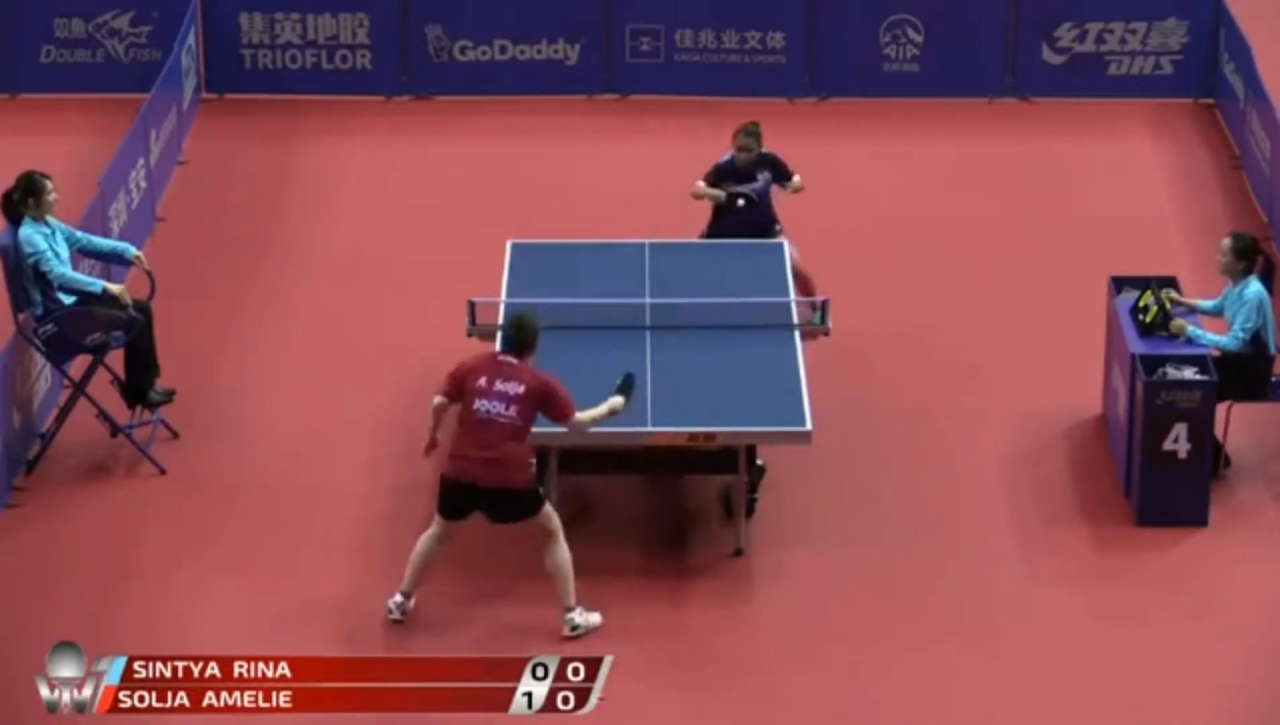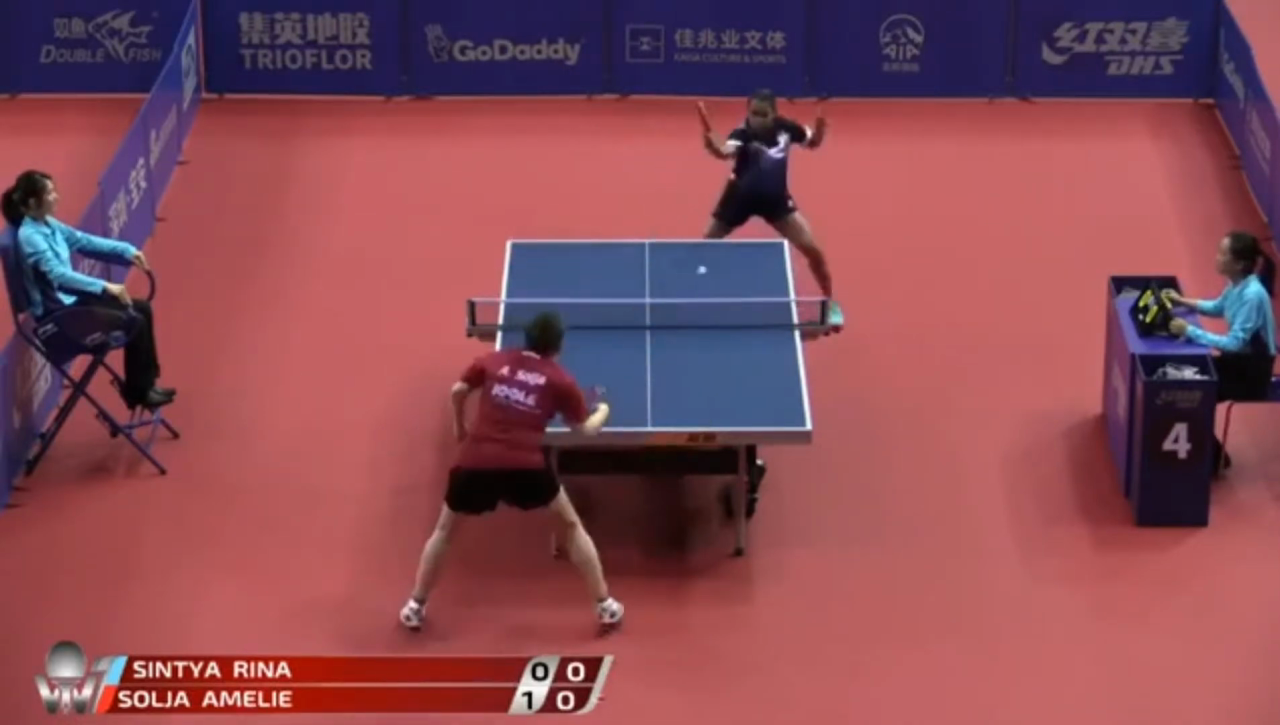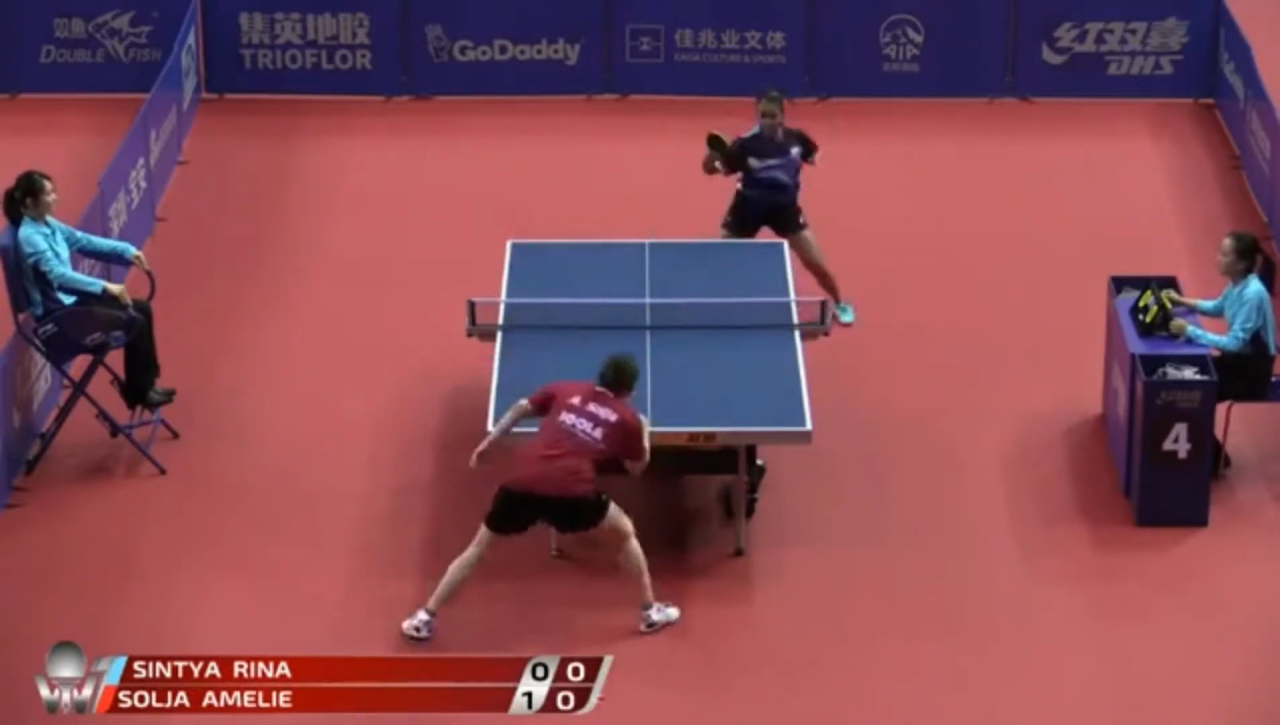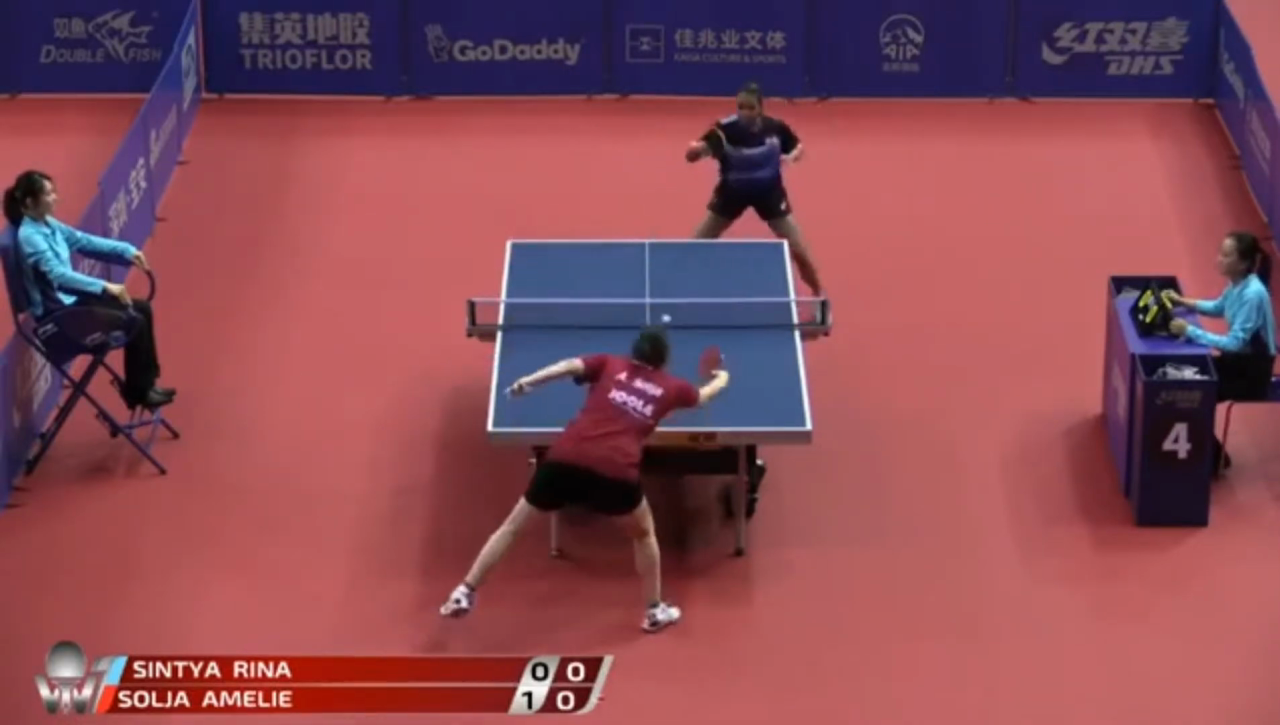
dt=0.2s
person 1, frame 1
left shoulder: (471, 366)
right shoulder: (540, 383)
left elbow: (439, 404)
right elbow: (577, 422)
left wrist: (432, 436)
right wrist: (612, 405)
left hip: (460, 473)
right hip: (512, 480)
left knee: (438, 530)
right knee: (553, 534)
left ankle: (401, 600)
right ankle: (573, 615)
person 1, frame 2
left shoulder: (494, 360)
right shoulder: (560, 380)
left elbow: (458, 391)
right elbow: (585, 430)
left wrist: (461, 426)
right wrist: (601, 411)
left hip: (473, 463)
right hip: (524, 467)
left knee: (444, 531)
right knee: (572, 528)
left ankle: (416, 607)
right ankle: (605, 605)
person 1, frame 3
left shoulder: (567, 391)
right shoulder: (629, 420)
left elbow: (521, 408)
right elbow: (637, 468)
left wrist: (488, 441)
right wrist: (642, 435)
left hip: (523, 483)
right hip: (572, 492)
left knee: (476, 550)
right knee: (626, 534)
left ankle: (424, 619)
right ankle: (651, 612)
person 1, frame 4
left shoulder: (609, 365)
right shoulder: (670, 388)
left elbow: (572, 365)
right elbow: (705, 395)
left wrist: (529, 381)
right wrist: (721, 379)
left hip: (567, 459)
right hip: (616, 472)
left knee: (512, 525)
right knee: (643, 533)
left ankle: (464, 593)
right ankle: (654, 611)
person 2, frame 1
left shoulder: (48, 223)
right shoulder: (29, 236)
left elbow: (84, 240)
right elbow: (58, 274)
left wrist: (126, 250)
right wrist: (105, 287)
left hip: (72, 296)
right hip: (57, 311)
left knee: (142, 309)
right knee: (134, 323)
left ankle: (146, 382)
right ankle: (138, 392)
person 2, frame 2
left shoulder: (48, 223)
right shoulder: (30, 236)
left elbow: (84, 240)
right elbow: (59, 274)
left wrist: (126, 250)
right wrist: (105, 287)
left hip: (72, 296)
right hip: (57, 310)
left knee: (142, 309)
right knee: (134, 323)
left ankle: (146, 382)
right ankle: (138, 392)
person 2, frame 3
left shoulder: (47, 223)
right shoulder: (29, 236)
left elbow: (84, 240)
right elbow: (58, 274)
left wrist: (126, 250)
right wrist: (105, 286)
left hip: (72, 296)
right hip: (57, 310)
left knee: (142, 309)
right knee: (134, 323)
left ankle: (146, 382)
right ankle: (138, 392)
person 2, frame 4
left shoulder: (47, 223)
right shoulder: (29, 236)
left elbow: (83, 240)
right elbow: (58, 274)
left wrist: (126, 250)
right wrist: (105, 286)
left hip: (71, 296)
right hip: (57, 310)
left knee: (142, 309)
right knee: (134, 323)
left ankle: (146, 382)
right ankle: (138, 392)
person 3, frame 1
left shoulder: (1252, 295)
right shoulder: (1237, 284)
left elbow: (1234, 343)
right elbow: (1217, 307)
left wrist: (1189, 331)
right wrist: (1182, 301)
left hip: (1254, 370)
right hip: (1239, 358)
left ankle: (1214, 456)
person 3, frame 2
left shoulder: (1252, 295)
right shoulder: (1237, 284)
left elbow: (1234, 343)
right elbow: (1217, 307)
left wrist: (1189, 331)
right wrist: (1183, 301)
left hip: (1254, 370)
right hip: (1239, 358)
left ankle: (1214, 456)
person 3, frame 3
left shoulder: (1252, 294)
right shoulder: (1237, 284)
left elbow: (1234, 343)
right elbow: (1217, 307)
left wrist: (1189, 331)
right wrist: (1183, 301)
left hip: (1254, 369)
right hip: (1239, 358)
left ankle: (1215, 456)
person 3, frame 4
left shoulder: (1253, 294)
right shoulder: (1237, 284)
left elbow: (1234, 343)
right elbow: (1218, 308)
left wrist: (1189, 331)
right wrist: (1183, 301)
left hip: (1254, 370)
right hip: (1239, 358)
left ankle: (1215, 456)
person 4, frame 1
left shoulder: (768, 161)
right shoulder: (723, 167)
left elbow: (795, 183)
right elbow: (697, 191)
left wrist: (794, 186)
right wrist: (713, 194)
left hip: (763, 224)
right hip: (727, 226)
left knee: (798, 273)
left ankle: (815, 313)
person 4, frame 2
left shoulder: (785, 126)
right shoulder: (742, 134)
left elbow: (813, 141)
right elbow: (724, 152)
left wrist: (819, 131)
right wrist: (709, 139)
left hip: (775, 197)
right hip: (740, 197)
left knee: (811, 249)
left ankle: (829, 304)
person 4, frame 3
left shoulder: (797, 138)
right shoulder: (745, 143)
left elbow: (813, 157)
right elbow: (711, 169)
left wrist: (812, 162)
right wrist: (711, 161)
left hip: (785, 206)
right hip: (748, 206)
left knee: (815, 264)
left ankle: (840, 304)
person 4, frame 4
left shoulder: (776, 127)
right shoulder: (724, 129)
left elbow: (798, 148)
right elbow: (690, 156)
left wrist: (791, 156)
right wrist: (699, 149)
left hip: (769, 190)
right hip: (732, 190)
left knee: (798, 251)
left ankle: (818, 297)
